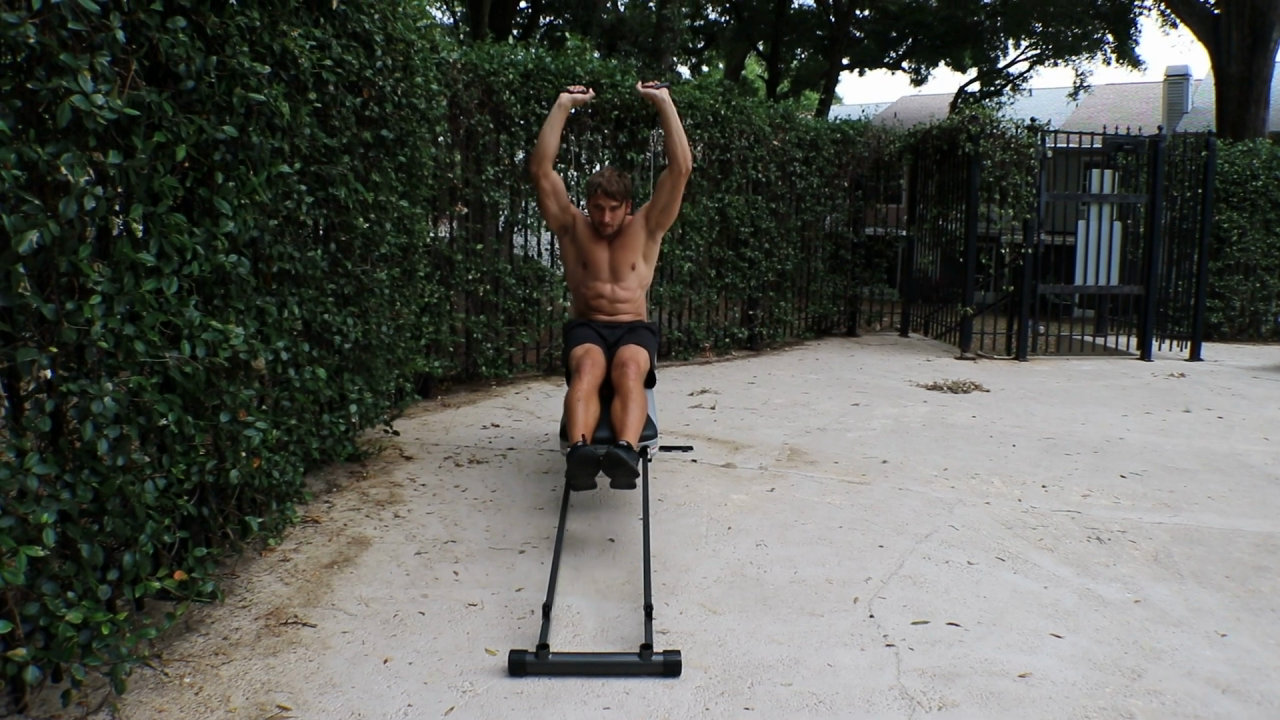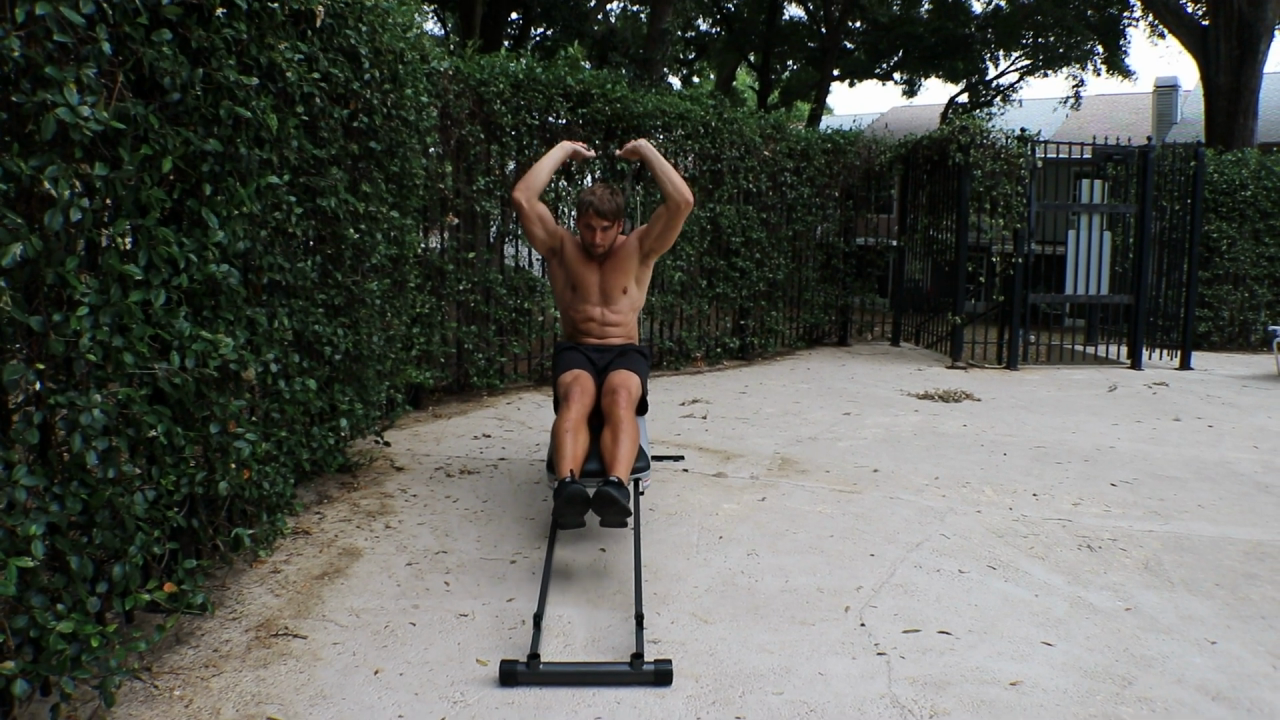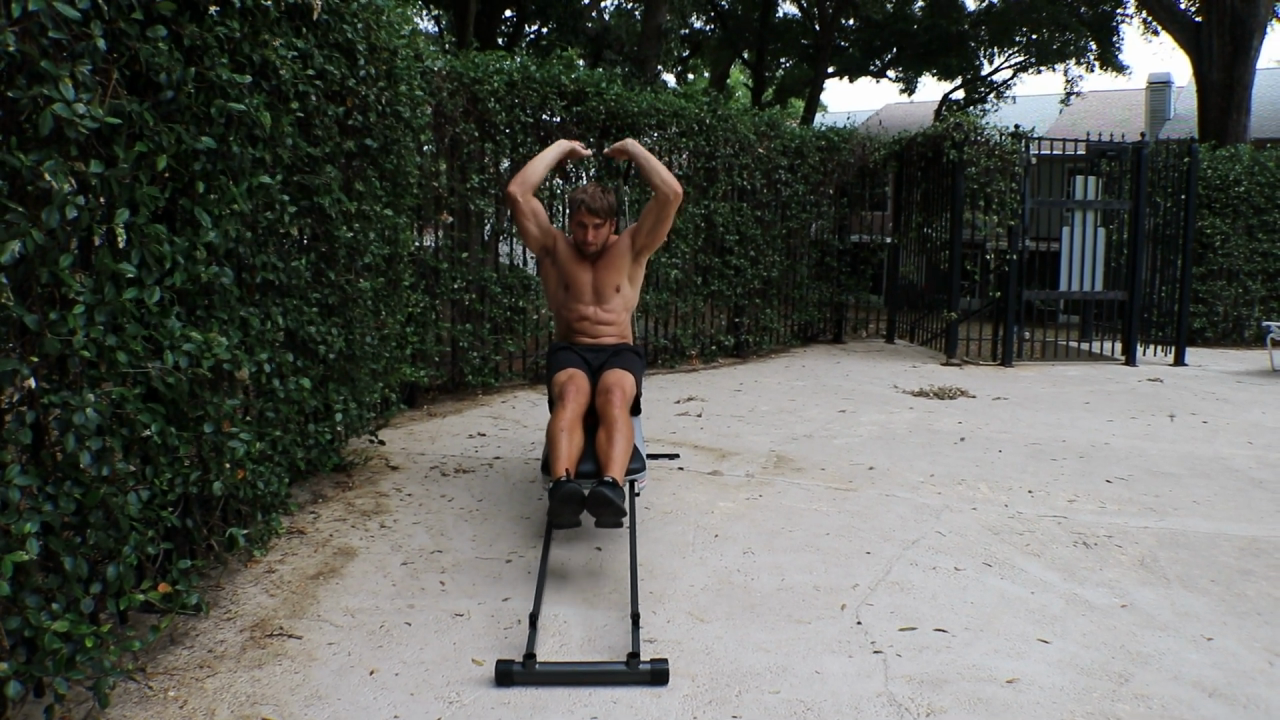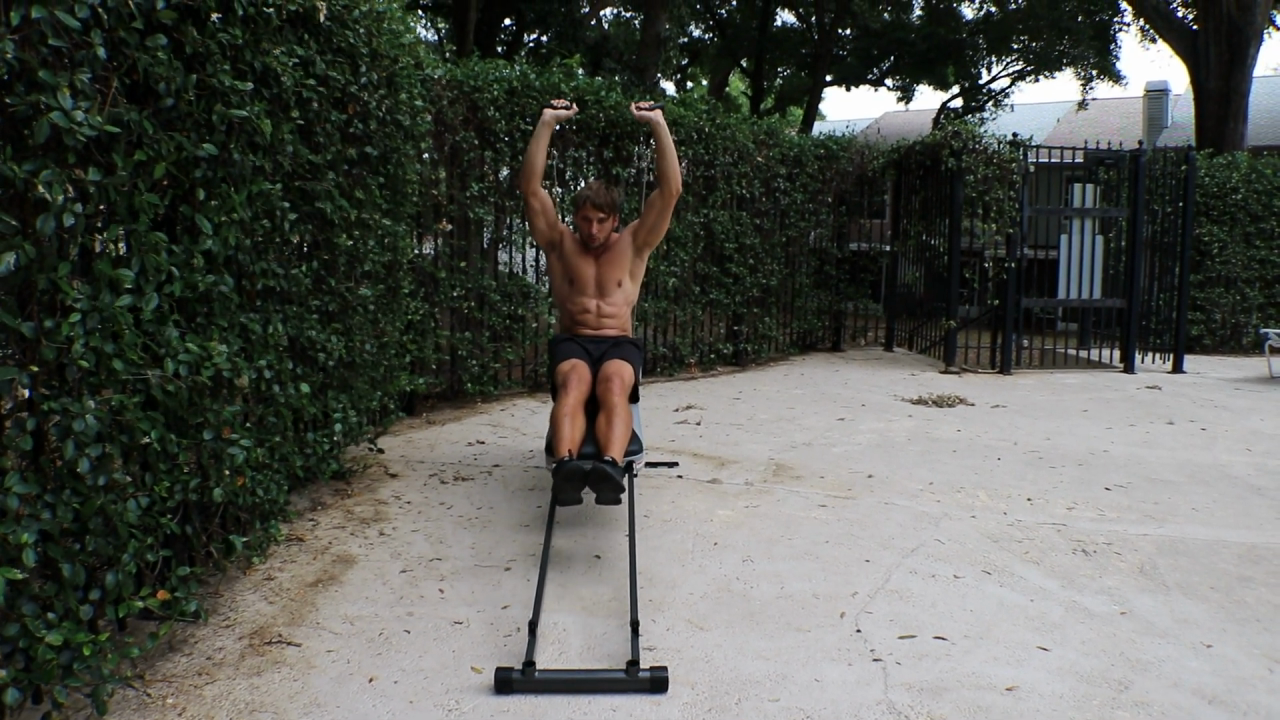
dt=1s
person 1, frame 1
left shoulder: (647, 227)
right shoulder: (571, 227)
left elbow: (680, 167)
right elbow: (540, 169)
left wrist: (664, 102)
right wrist: (563, 104)
left hip: (635, 329)
right hip: (586, 328)
left knee: (628, 368)
right knee: (588, 367)
left ankle: (626, 451)
right ankle: (579, 451)
person 1, frame 2
left shoulder: (639, 249)
right shoulder: (561, 248)
left elbow: (682, 202)
right elbow: (521, 199)
left wrist: (646, 151)
right wrist: (564, 150)
left hip: (626, 352)
right hip: (575, 350)
left knee: (619, 396)
right knee: (576, 395)
left ankle: (616, 487)
right ankle: (566, 487)
person 1, frame 3
left shoulder: (632, 247)
right shoulder: (553, 247)
left elbow: (672, 194)
right elbow: (516, 193)
left wrist: (632, 148)
right wrist: (561, 148)
left hip: (620, 352)
right hip: (569, 351)
left knee: (613, 397)
right knee: (570, 396)
left ankle: (611, 486)
right ankle: (562, 486)
person 1, frame 4
left shoulder: (633, 245)
right shoulder: (559, 244)
left elbow: (670, 191)
right elbow: (531, 188)
left wrist: (658, 125)
right wrist: (546, 122)
left hip: (620, 344)
right hip: (571, 343)
left knee: (613, 384)
right knee: (574, 382)
left ankle: (611, 466)
right ankle: (565, 466)
